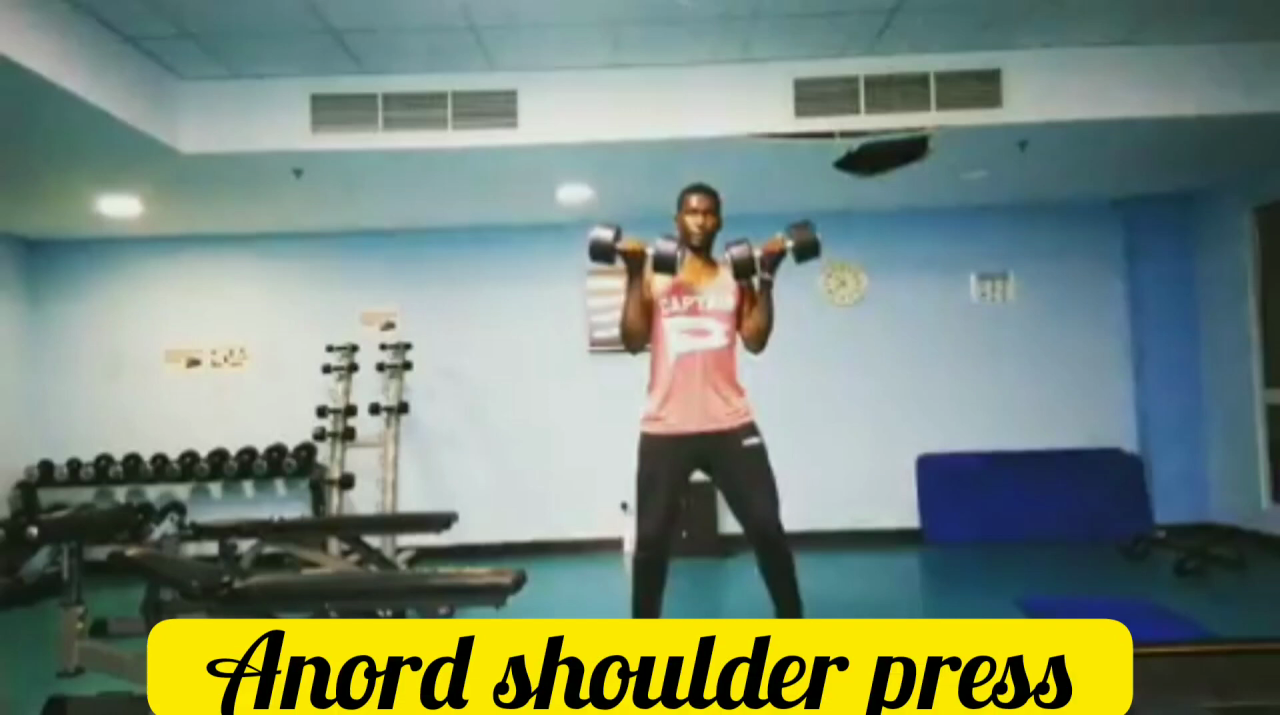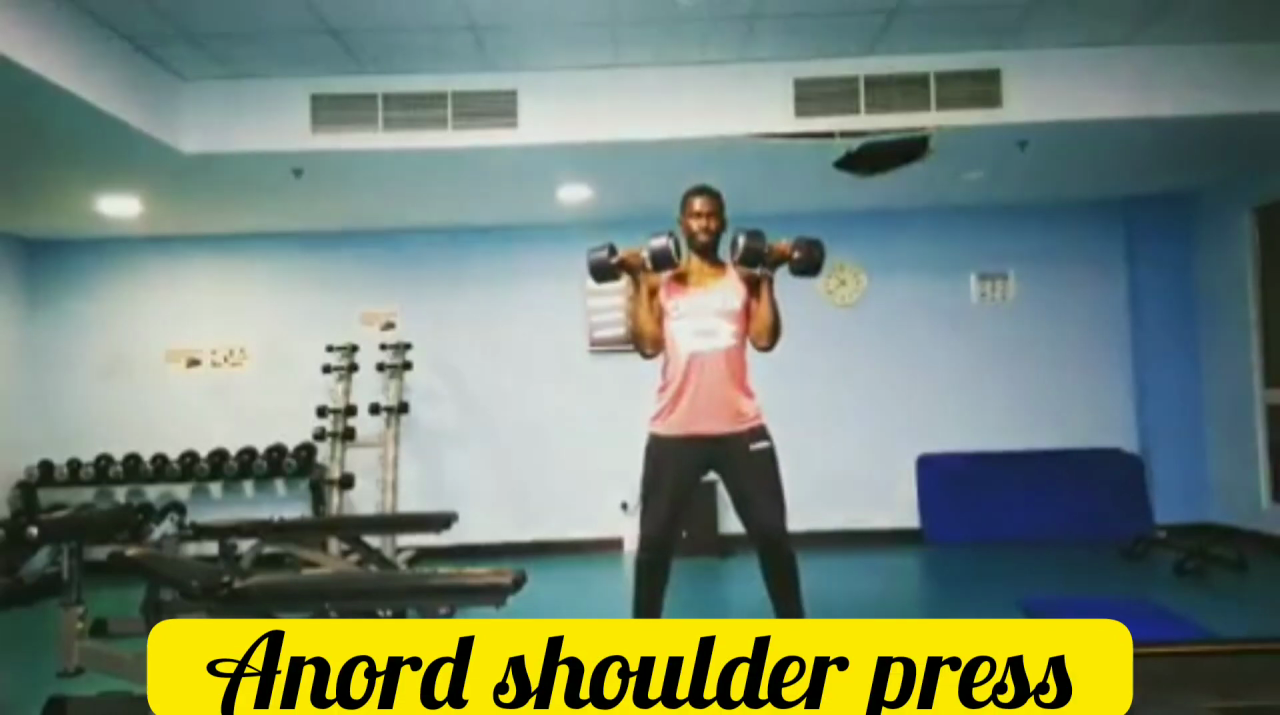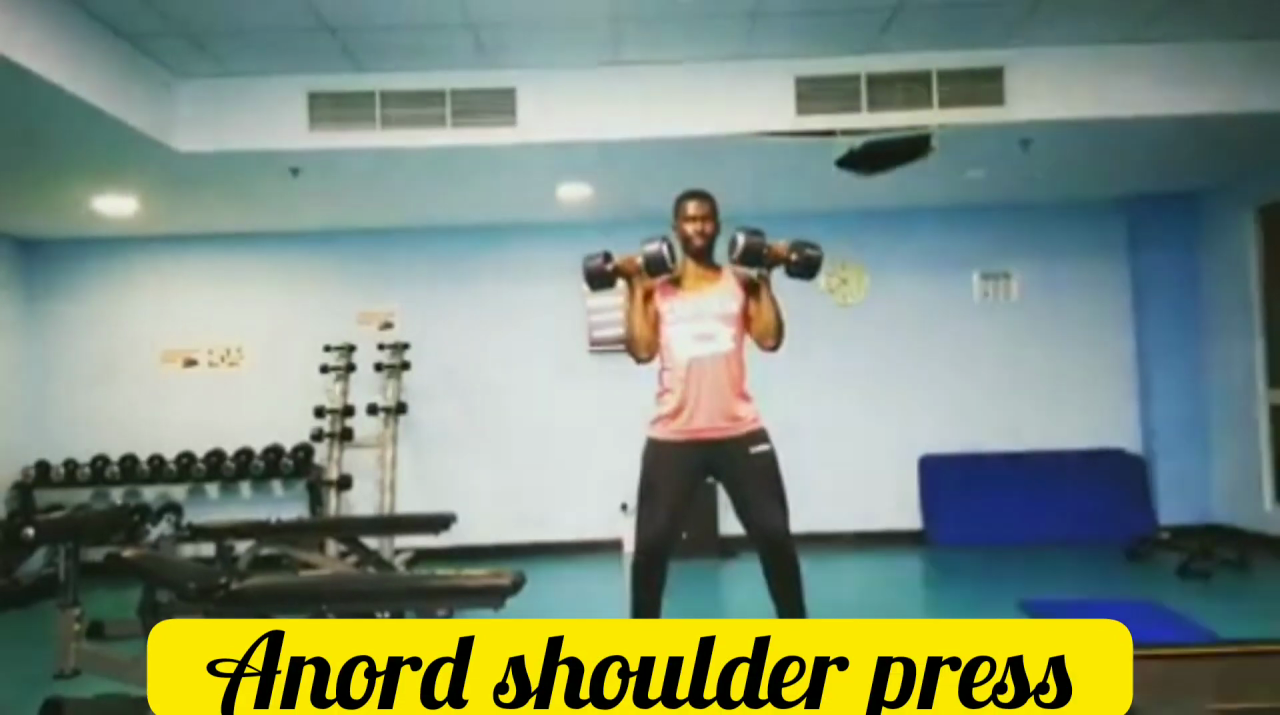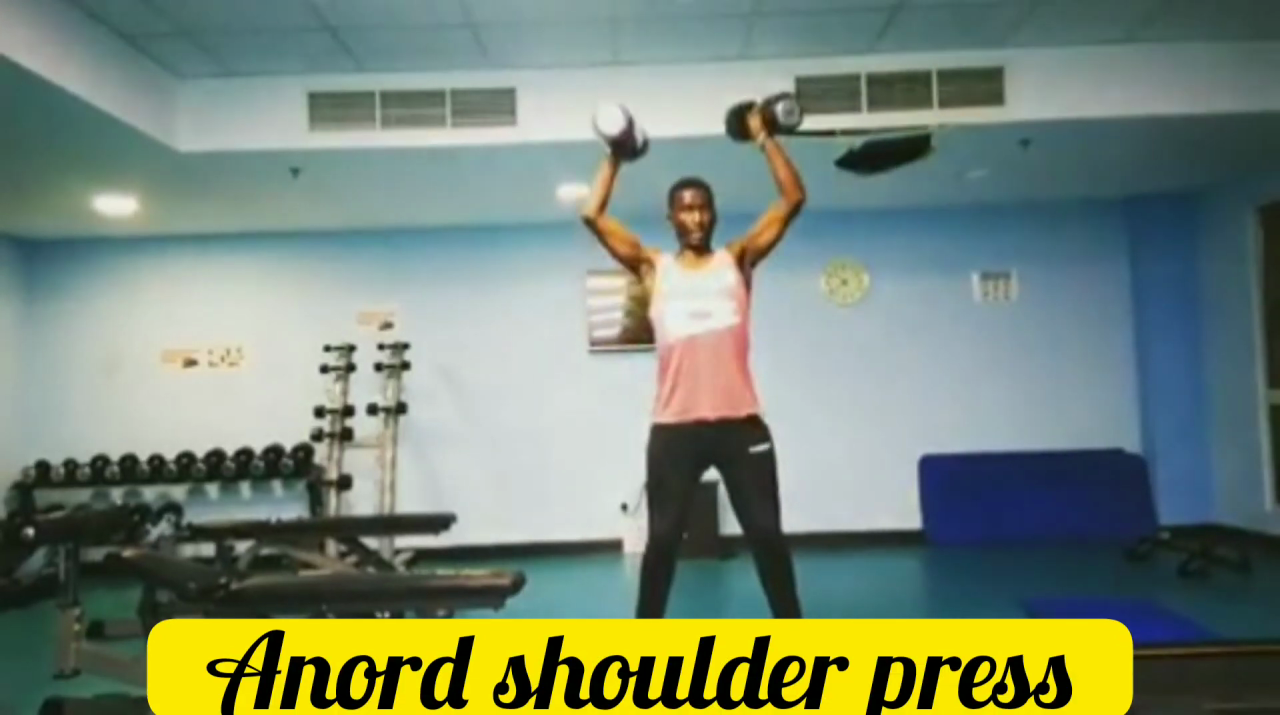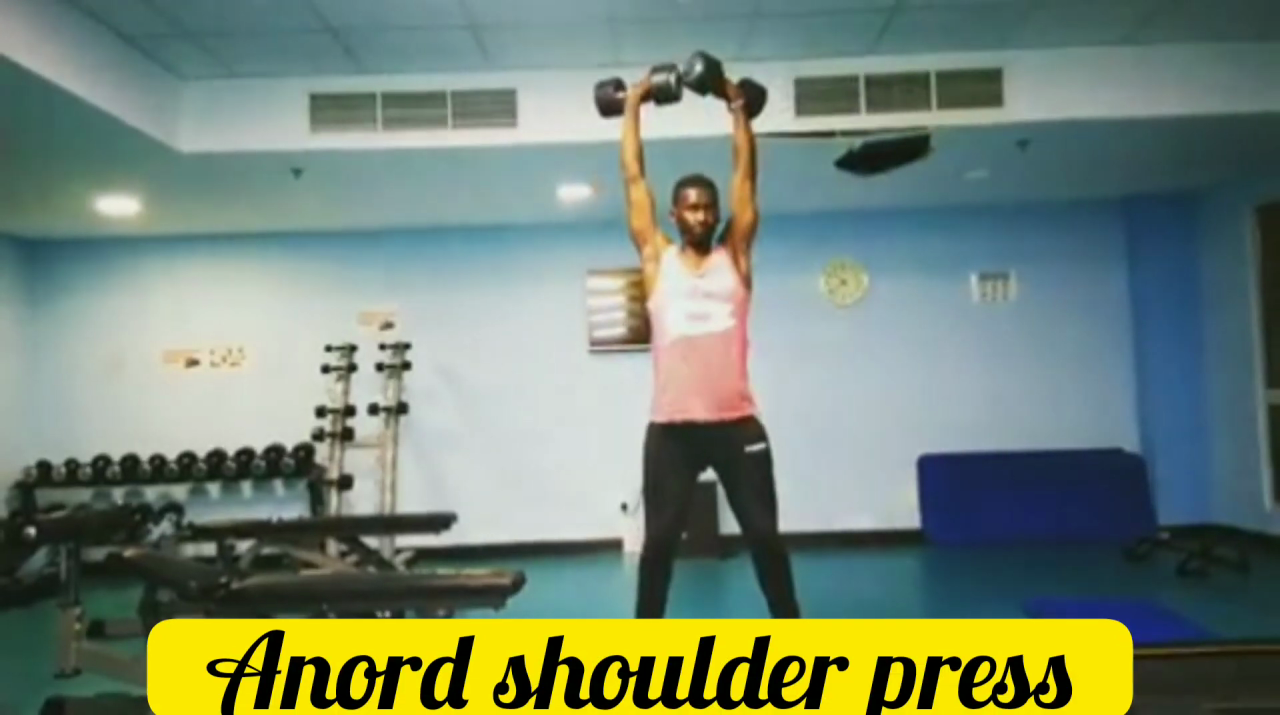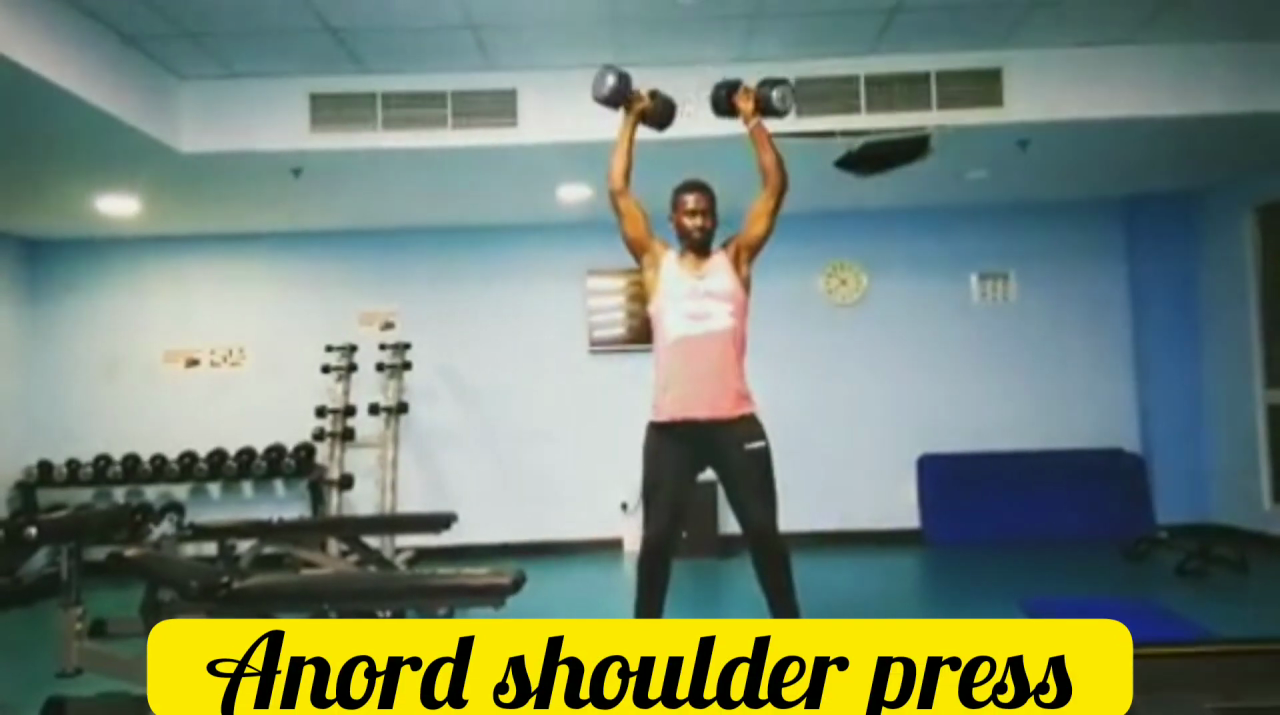
dt=0.7s
person 1, frame 1
left shoulder: (736, 278)
right shoulder: (654, 277)
left elbow: (756, 340)
right elbow: (633, 341)
left wrist: (766, 276)
right wrist: (634, 275)
left hip: (730, 425)
right hip: (666, 428)
left knee: (766, 526)
right knee: (652, 537)
person 1, frame 2
left shoulder: (744, 279)
right shoulder: (660, 283)
left elbow: (765, 339)
right elbow: (648, 345)
left wrist: (768, 276)
right wrist: (638, 280)
left hip: (740, 427)
right hip: (675, 430)
left knee: (771, 532)
right knee: (655, 538)
person 1, frame 3
left shoulder: (740, 284)
right shoulder: (657, 290)
left elbow: (770, 339)
right elbow: (641, 350)
left wrist: (765, 279)
right wrist: (633, 287)
left hip: (739, 431)
right hip: (673, 436)
left knee: (774, 535)
right knee: (652, 542)
person 1, frame 4
left shoulder: (737, 260)
right shoulder: (653, 266)
left elbow: (793, 198)
right elbow: (592, 215)
left wrist: (765, 138)
right wrist: (614, 157)
left hip: (739, 421)
right hip: (675, 426)
left knee: (766, 534)
right knee: (662, 539)
person 1, frame 5
left shoulder: (734, 255)
right shoulder: (657, 258)
left elbow: (745, 173)
right elbow: (633, 177)
left wrist: (736, 107)
right wrist: (632, 106)
left hip: (736, 424)
right hip: (672, 427)
left knee: (764, 535)
right knee: (659, 540)
person 1, frame 6
left shoulder: (736, 260)
right shoulder: (656, 263)
left elbow: (775, 187)
right elbow: (619, 191)
left wrist: (752, 120)
right wrist: (631, 120)
left hip: (735, 423)
right hip: (672, 426)
left knee: (763, 532)
right knee: (657, 538)
